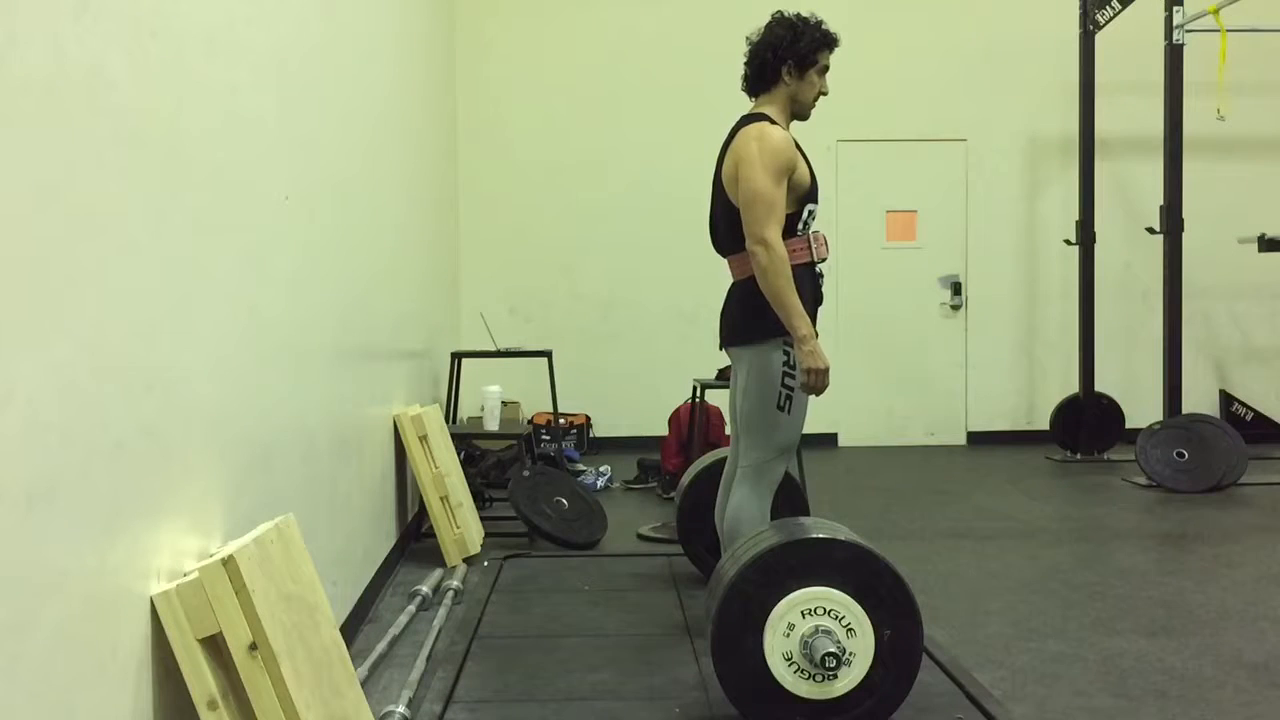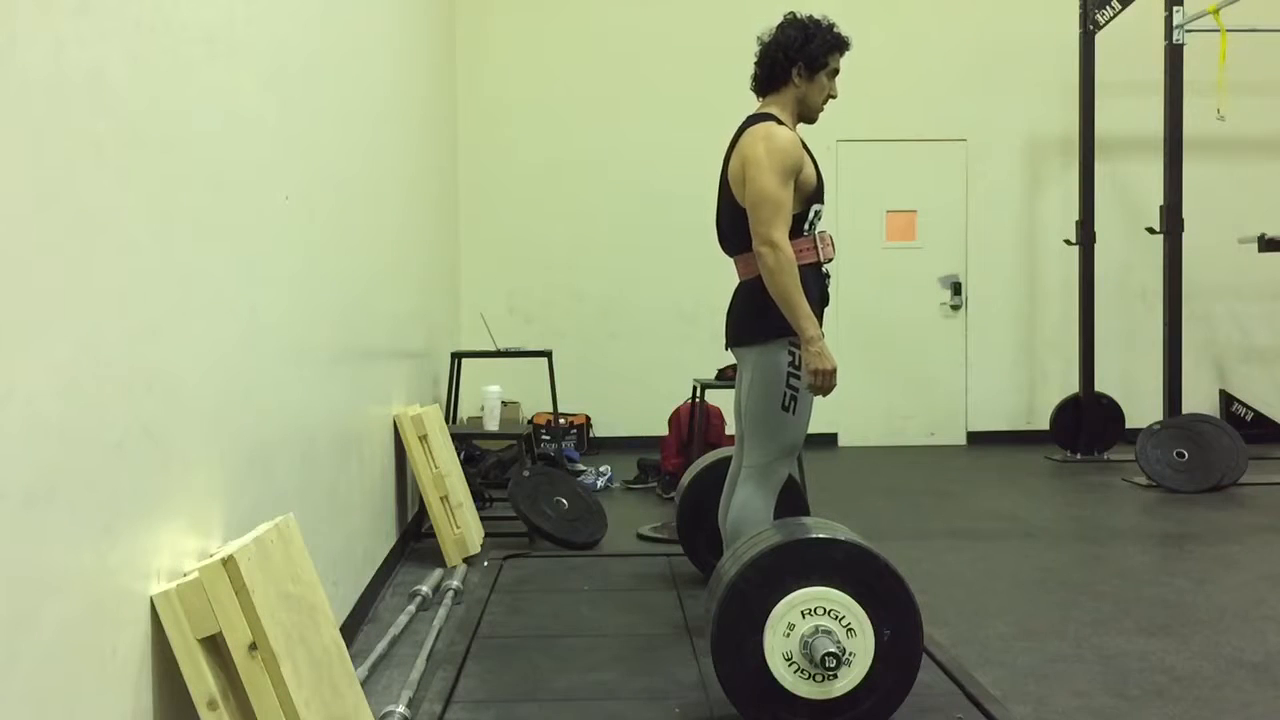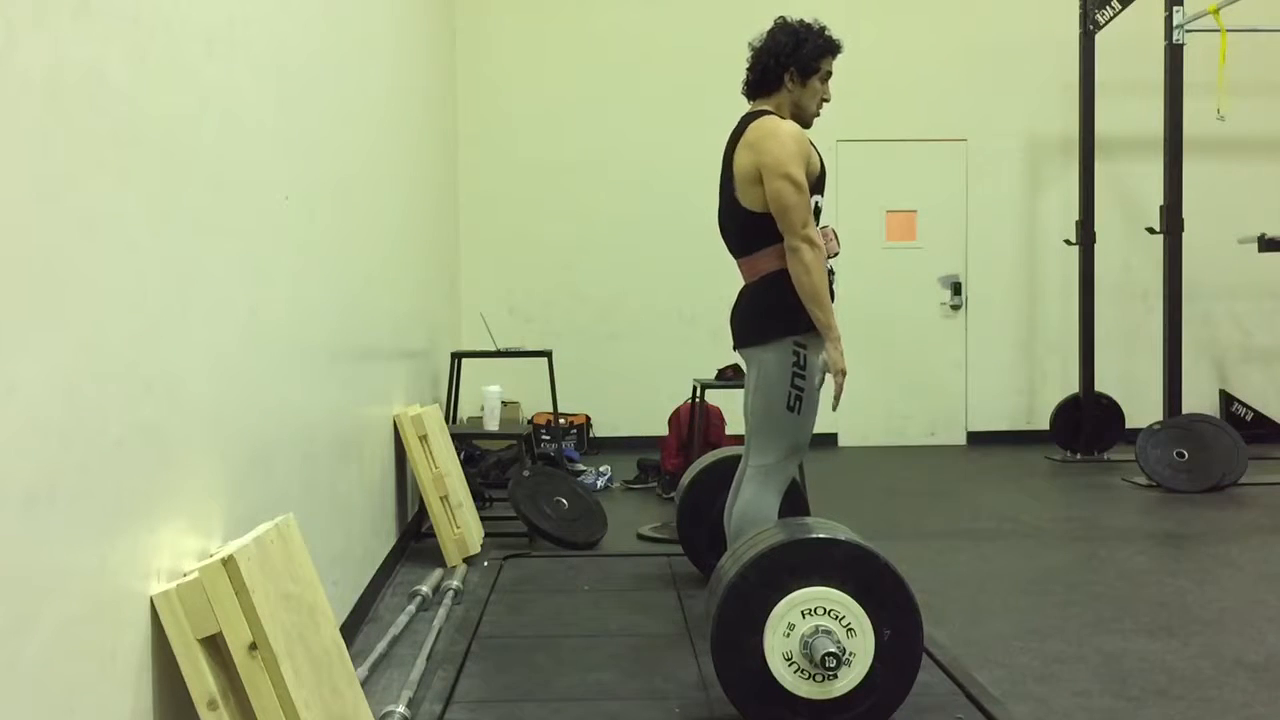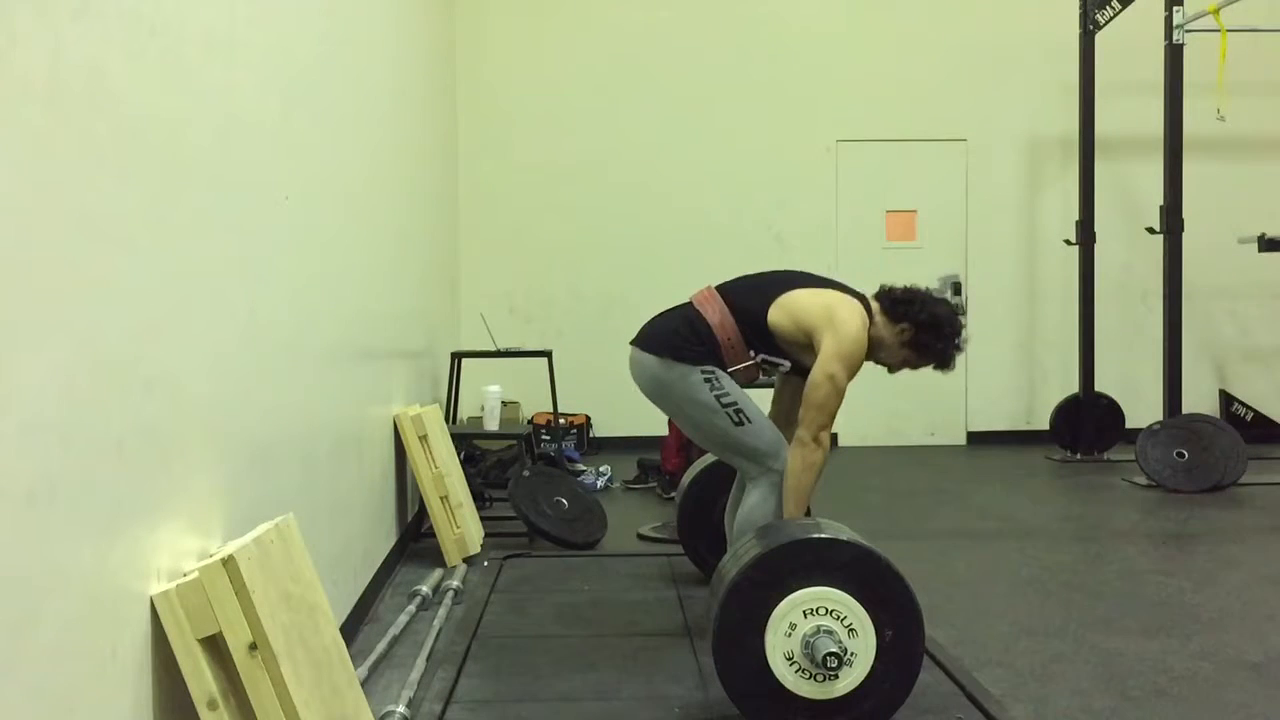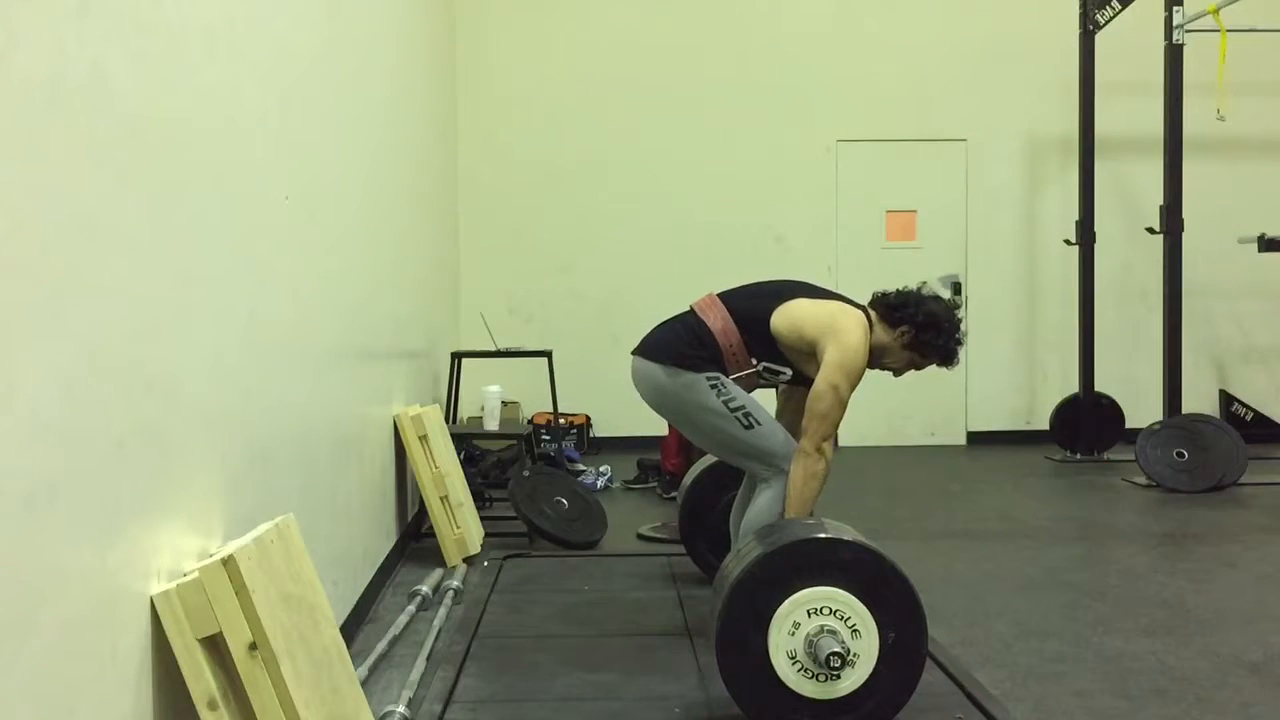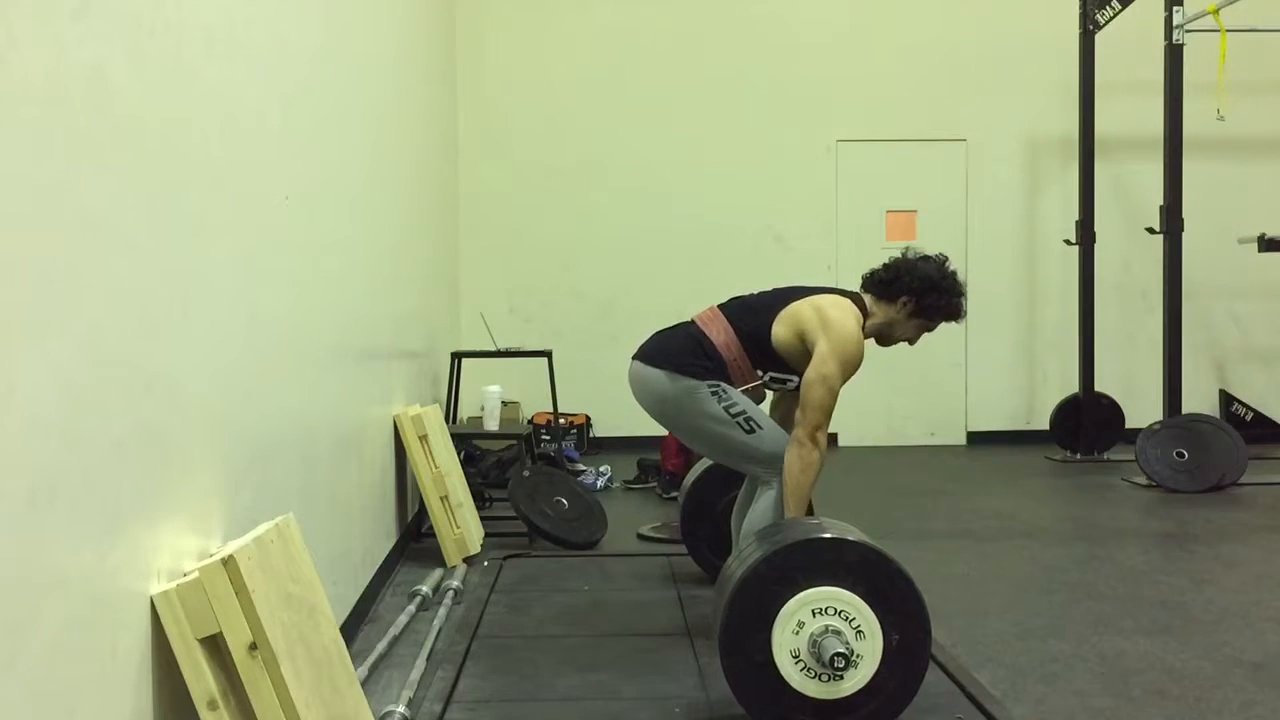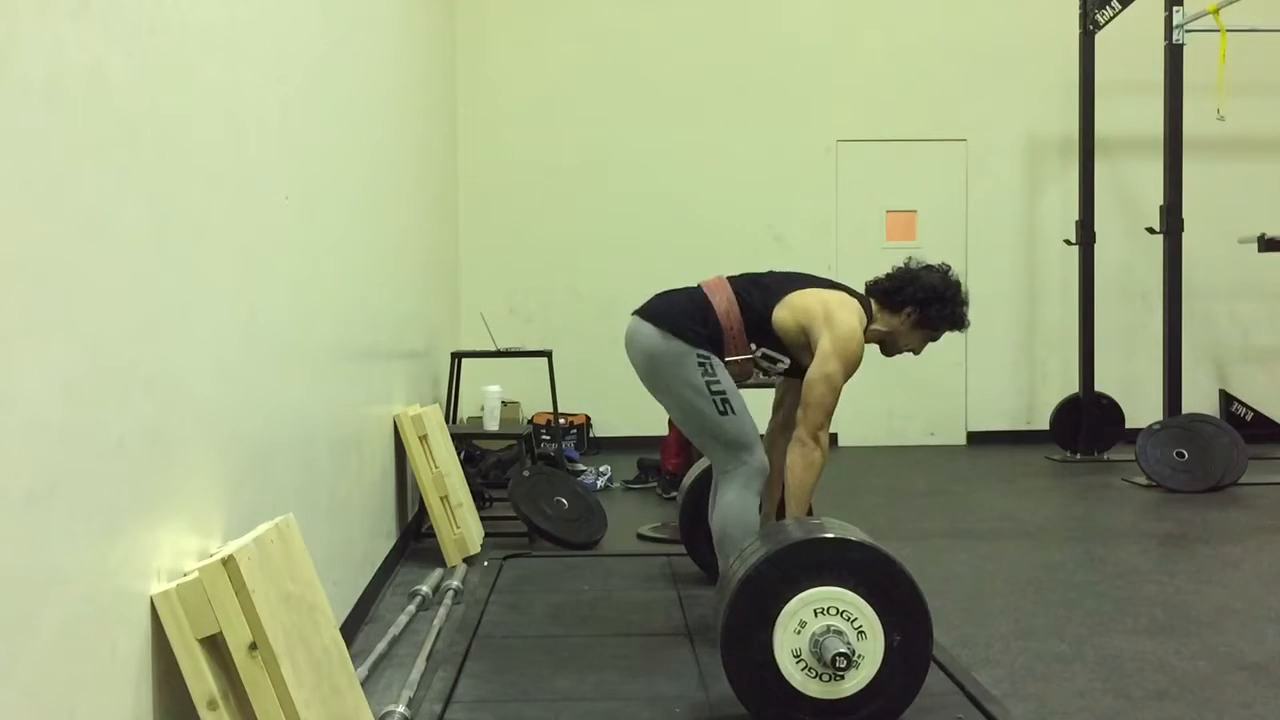
dt=0.7s
person 1, frame 1
left shoulder: (754, 136)
right shoulder: (768, 141)
right elbow: (765, 246)
right wrist: (805, 337)
left hip: (759, 319)
right hip: (773, 324)
left knee: (746, 469)
right knee: (763, 471)
person 1, frame 2
left shoulder: (760, 136)
right shoulder: (775, 140)
right elbow: (772, 248)
right wrist: (812, 339)
left hip: (765, 321)
right hip: (778, 325)
left knee: (749, 470)
right knee: (766, 472)
person 1, frame 3
left shoulder: (752, 135)
right shoulder: (780, 136)
right elbow: (802, 244)
right wrist: (832, 339)
left hip: (763, 316)
right hip: (784, 322)
left knee: (761, 466)
right knee: (772, 470)
person 1, frame 4
left shoulder: (837, 312)
right shoulder: (849, 332)
left elbow: (789, 422)
right elbow: (811, 438)
left hip: (664, 350)
right hip: (676, 359)
left knee: (763, 463)
right knee: (770, 467)
person 1, frame 5
left shoulder: (837, 323)
right shoulder: (850, 341)
left elbow: (791, 432)
right elbow: (814, 448)
left hip: (664, 358)
right hip: (678, 366)
left knee: (769, 464)
right knee: (780, 467)
person 1, frame 6
left shoulder: (834, 313)
right shoulder: (844, 332)
left elbow: (786, 417)
right elbow: (808, 437)
left hip: (661, 365)
right hip: (677, 375)
left knee: (772, 465)
right knee: (779, 470)
person 1, frame 7
left shoulder: (834, 318)
right shoulder: (845, 331)
left elbow: (786, 423)
right elbow: (810, 437)
left wrist: (764, 514)
left hip: (661, 330)
right hip: (671, 338)
left knee: (739, 463)
right knee: (743, 465)
